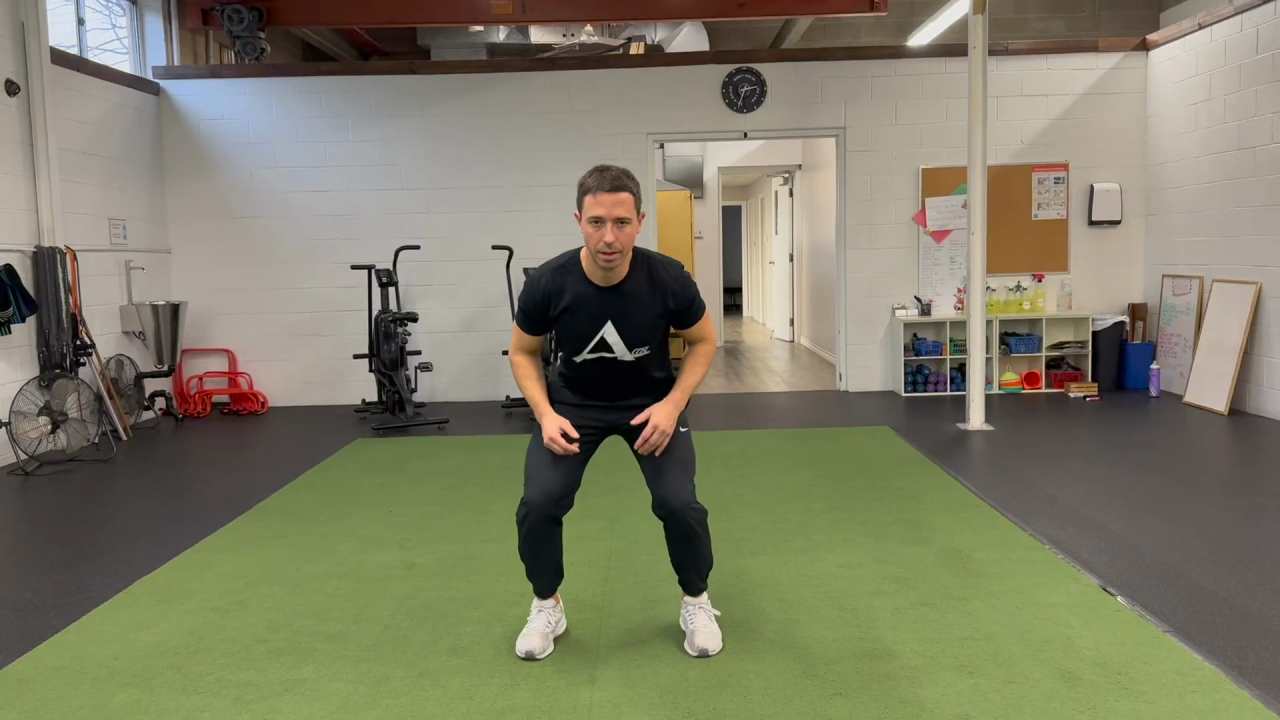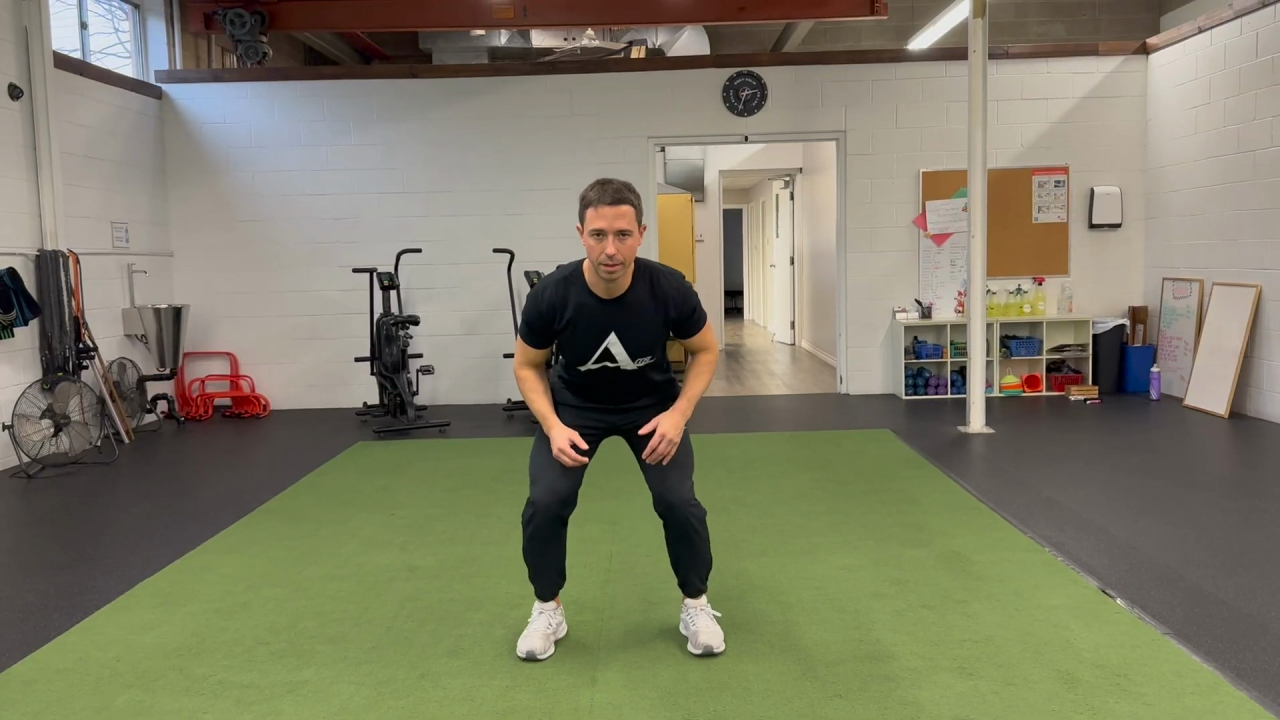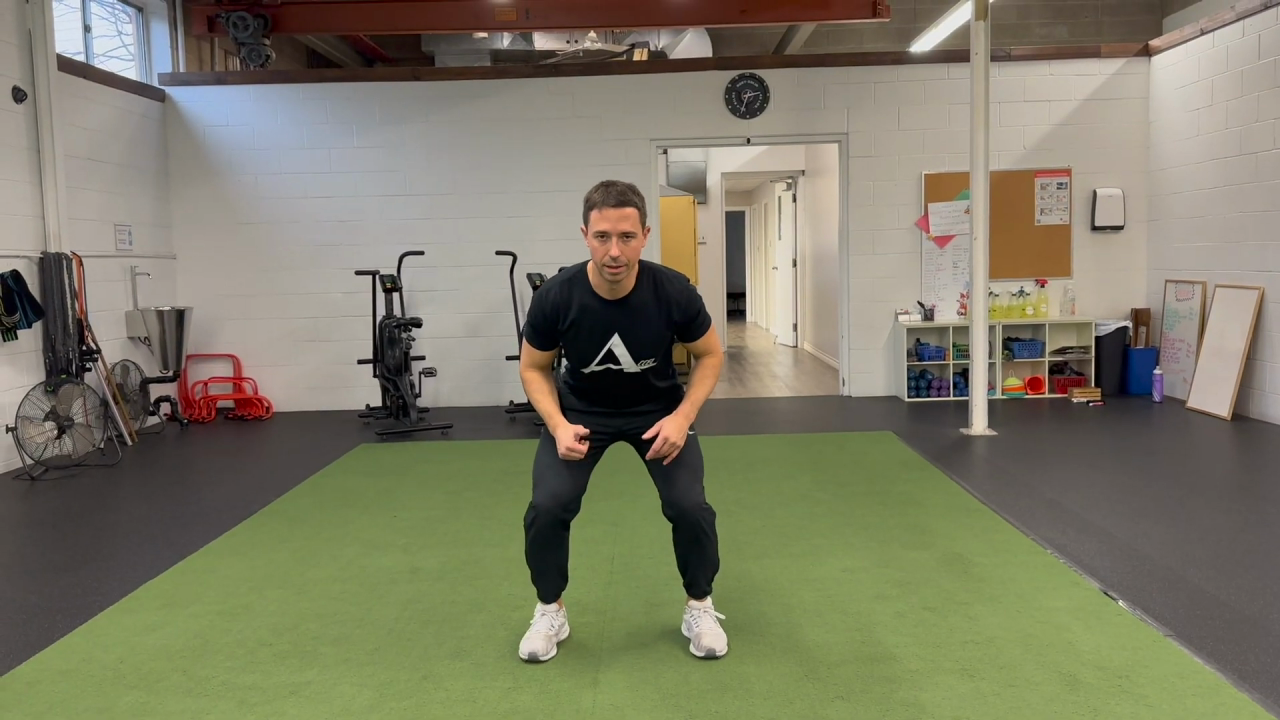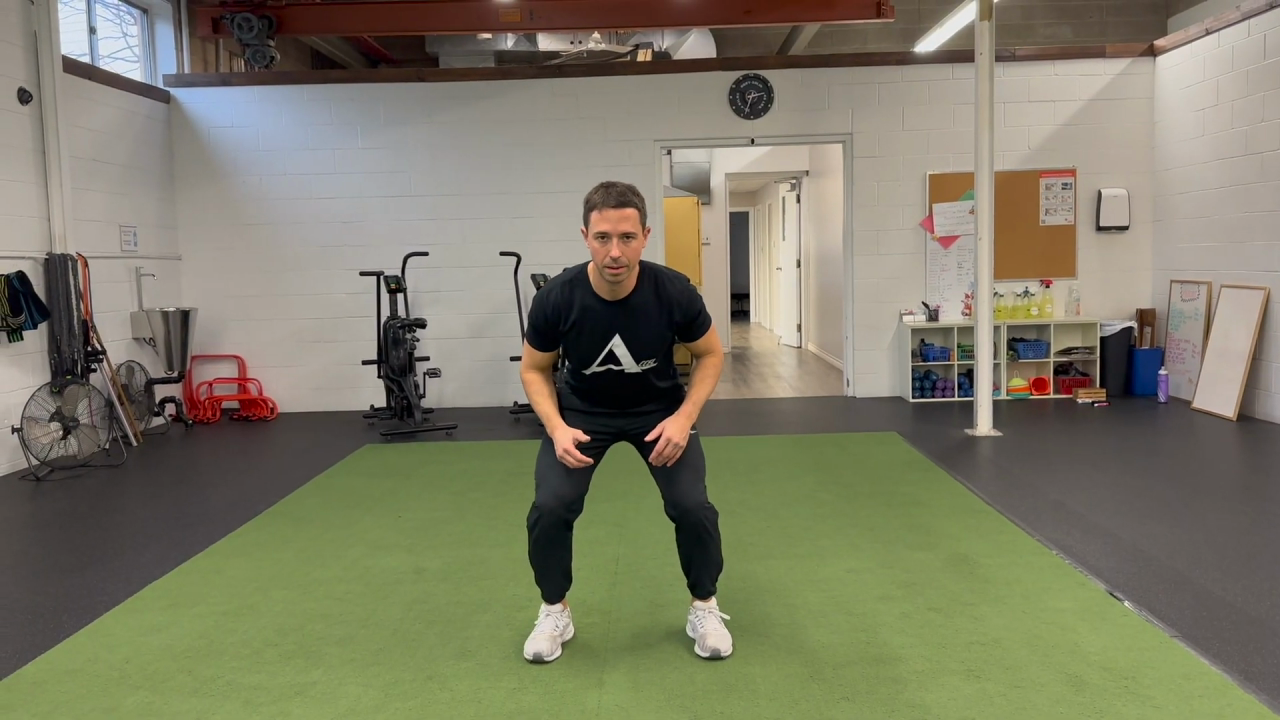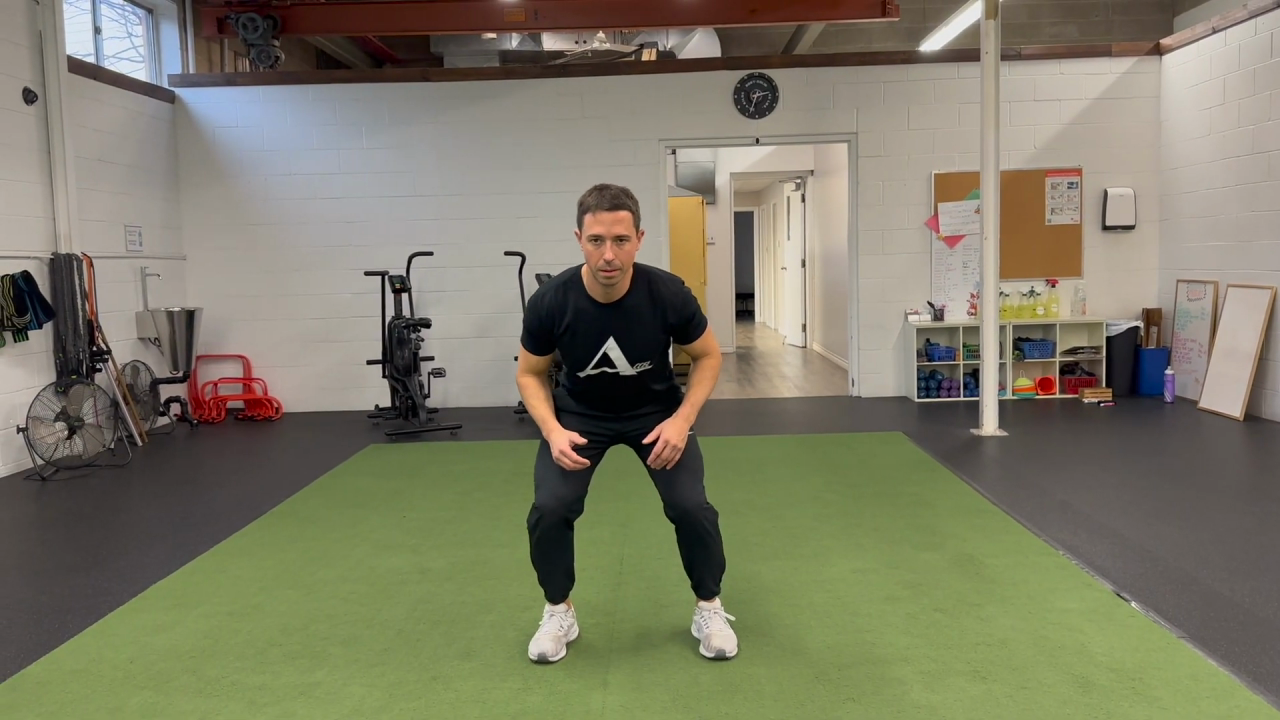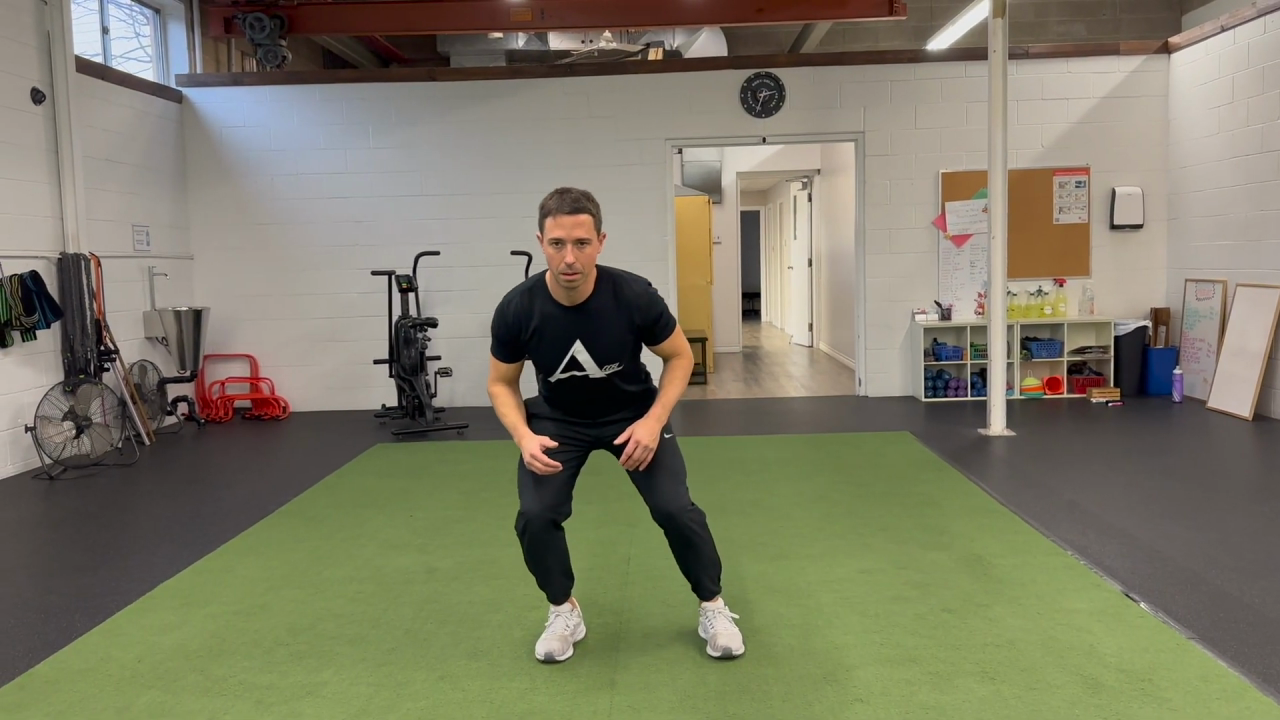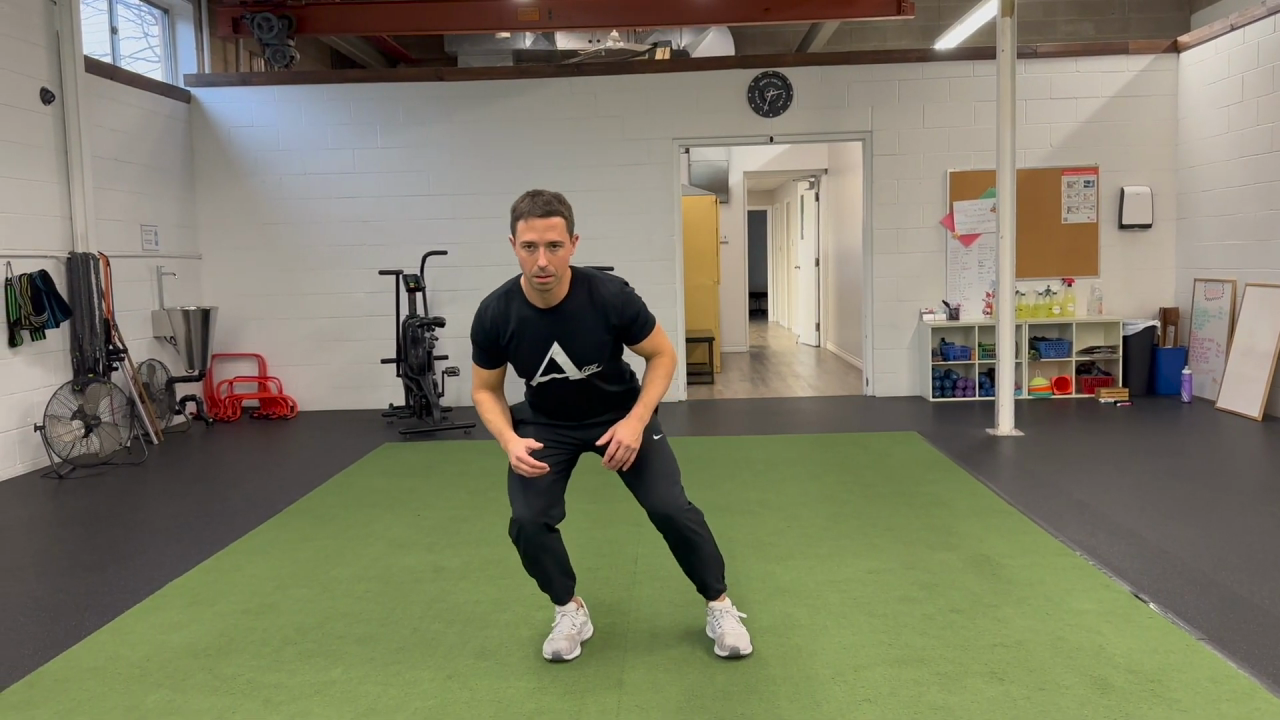
dt=0.5s
person 1, frame 1
left shoulder: (668, 280)
right shoulder: (548, 284)
left elbow: (703, 342)
right elbow: (522, 352)
left wrist: (672, 404)
right wrist: (545, 413)
left hip: (651, 403)
right hip: (573, 403)
left knee: (678, 503)
right knee: (539, 503)
left ankle: (696, 602)
right ankle: (547, 606)
person 1, frame 2
left shoulder: (669, 289)
right shoulder: (551, 296)
left elbow: (706, 350)
right elbow: (528, 366)
left wrist: (679, 413)
right wrist: (553, 427)
left hip: (652, 405)
right hip: (574, 406)
left knee: (678, 502)
right knee: (546, 502)
left ankle: (695, 605)
right ankle: (547, 608)
person 1, frame 3
left shoulder: (674, 292)
right shoulder: (555, 297)
left elbow: (710, 355)
right elbow: (533, 368)
left wrist: (682, 417)
right wrist: (558, 425)
left hip: (658, 409)
right hip: (580, 409)
left knee: (690, 507)
right knee: (547, 507)
left ankle: (699, 607)
right ankle: (550, 611)
person 1, frame 4
left shoulder: (674, 292)
right shoulder: (556, 299)
left elbow: (710, 354)
right elbow: (534, 369)
left wrist: (684, 417)
right wrist: (556, 427)
left hip: (659, 409)
right hip: (581, 411)
left knee: (692, 507)
right knee: (550, 508)
left ankle: (704, 607)
right ankle: (554, 610)
person 1, frame 5
left shoulder: (668, 295)
right shoulder: (550, 302)
left elbow: (708, 356)
right elbow: (530, 374)
left wrist: (682, 420)
right wrist: (553, 430)
left hip: (656, 410)
right hip: (579, 413)
left knee: (691, 506)
right knee: (549, 509)
left ankle: (709, 607)
right ankle: (559, 611)
person 1, frame 6
left shoulder: (633, 296)
right shoulder: (516, 310)
left elbow: (679, 357)
right elbow: (501, 383)
left wrist: (654, 421)
right wrist: (524, 436)
left hip: (633, 413)
right hip: (558, 419)
left knee: (674, 509)
right knee: (535, 515)
left ankle: (712, 606)
right ankle: (564, 611)
person 1, frame 7
left shoulder: (610, 296)
right shoulder: (494, 314)
left elbow: (662, 356)
right elbow: (486, 390)
left wrist: (636, 421)
right wrist: (510, 440)
left hip: (619, 415)
right hip: (546, 423)
left knee: (670, 508)
right knee: (529, 520)
left ankle: (719, 605)
right ankle: (570, 610)
